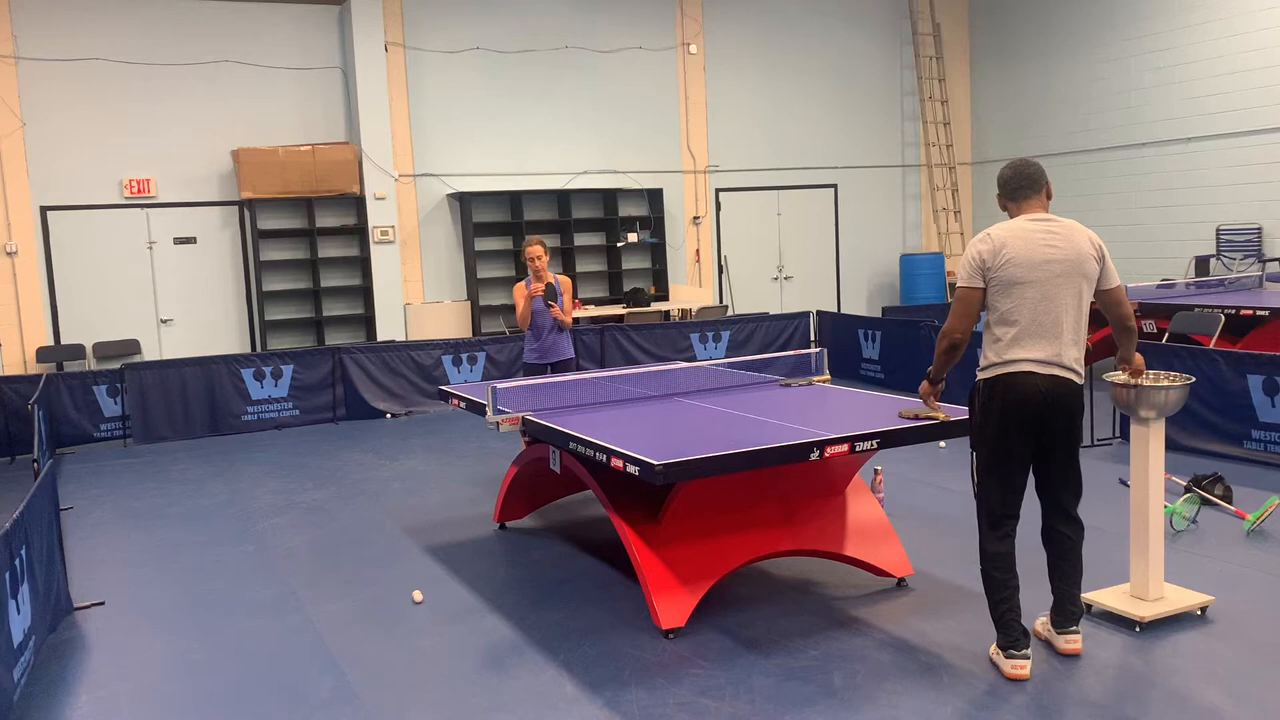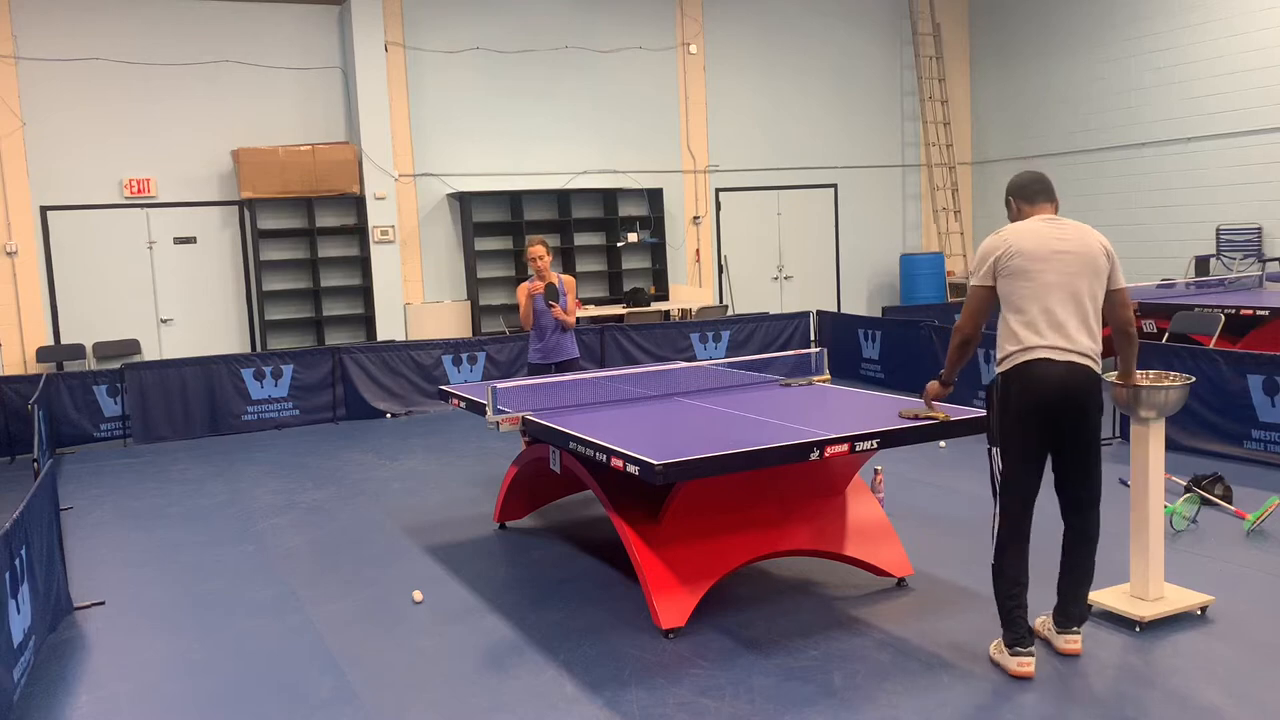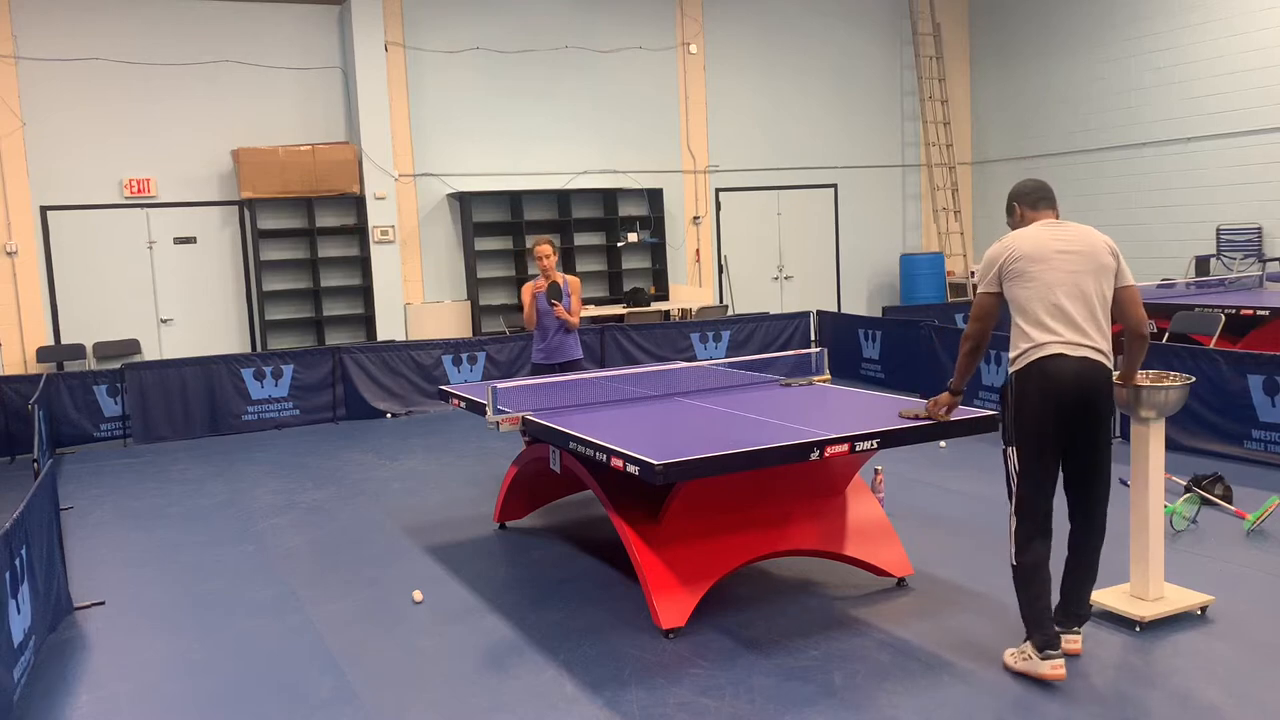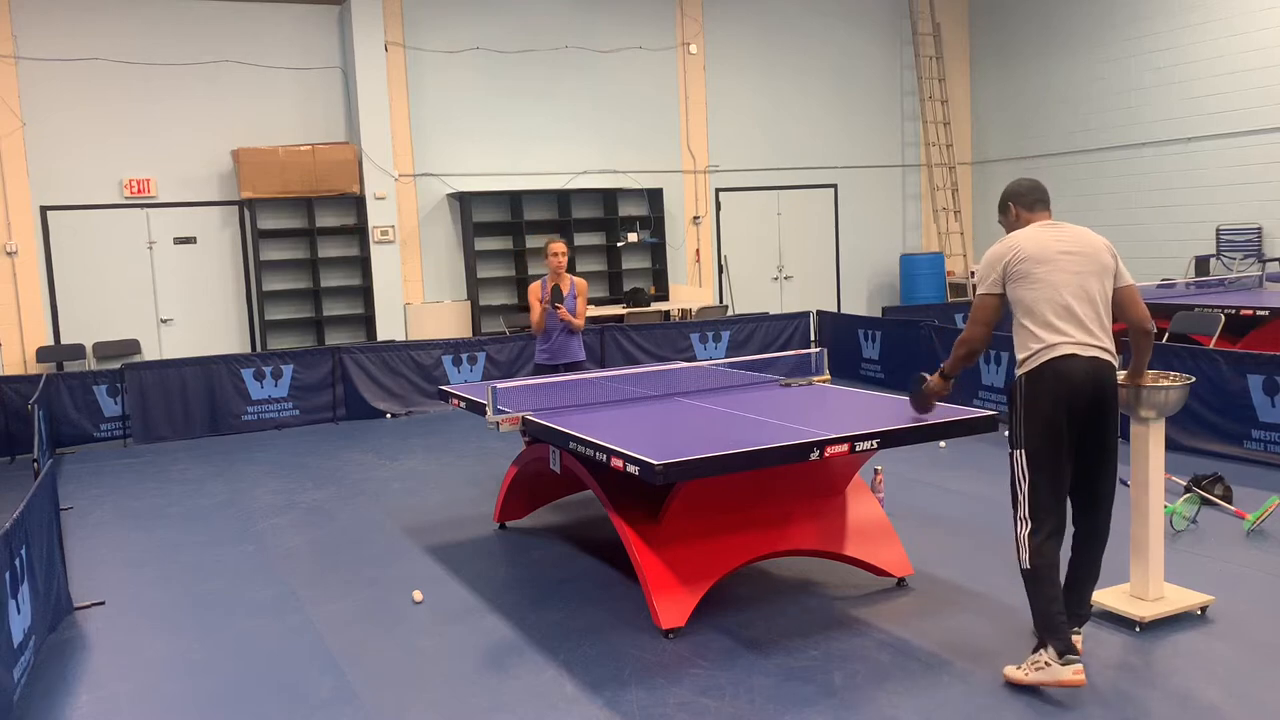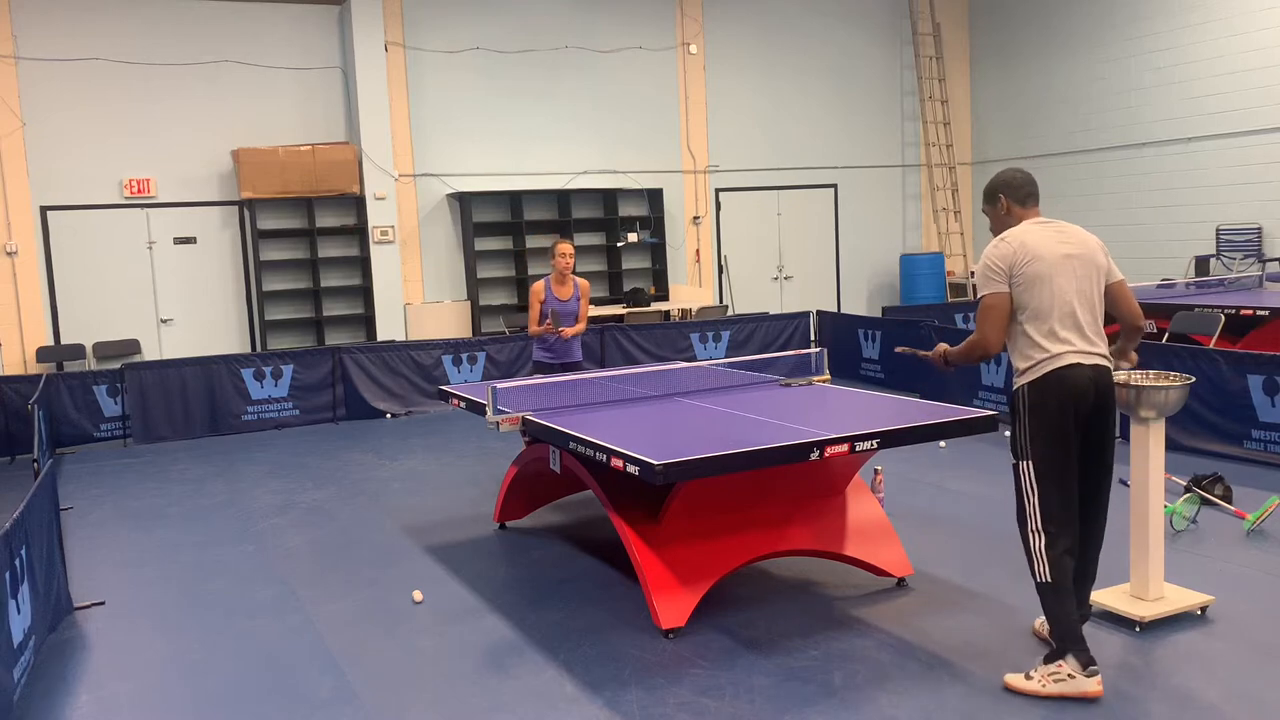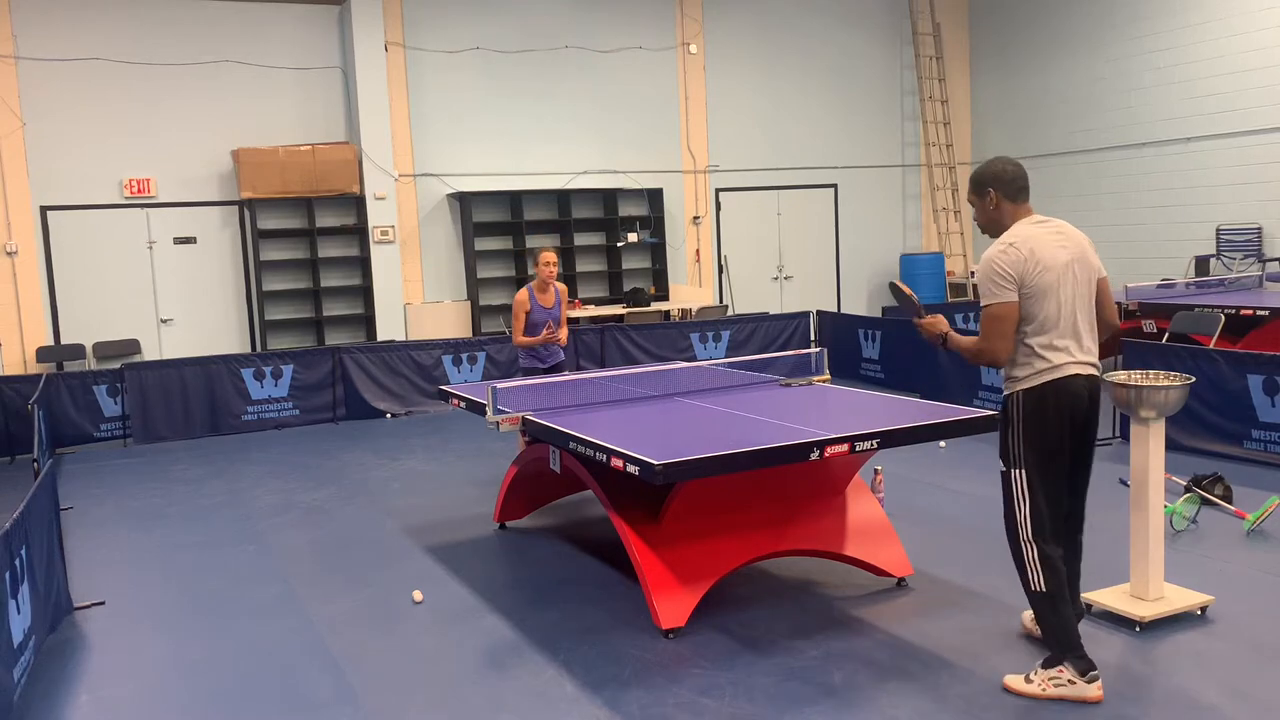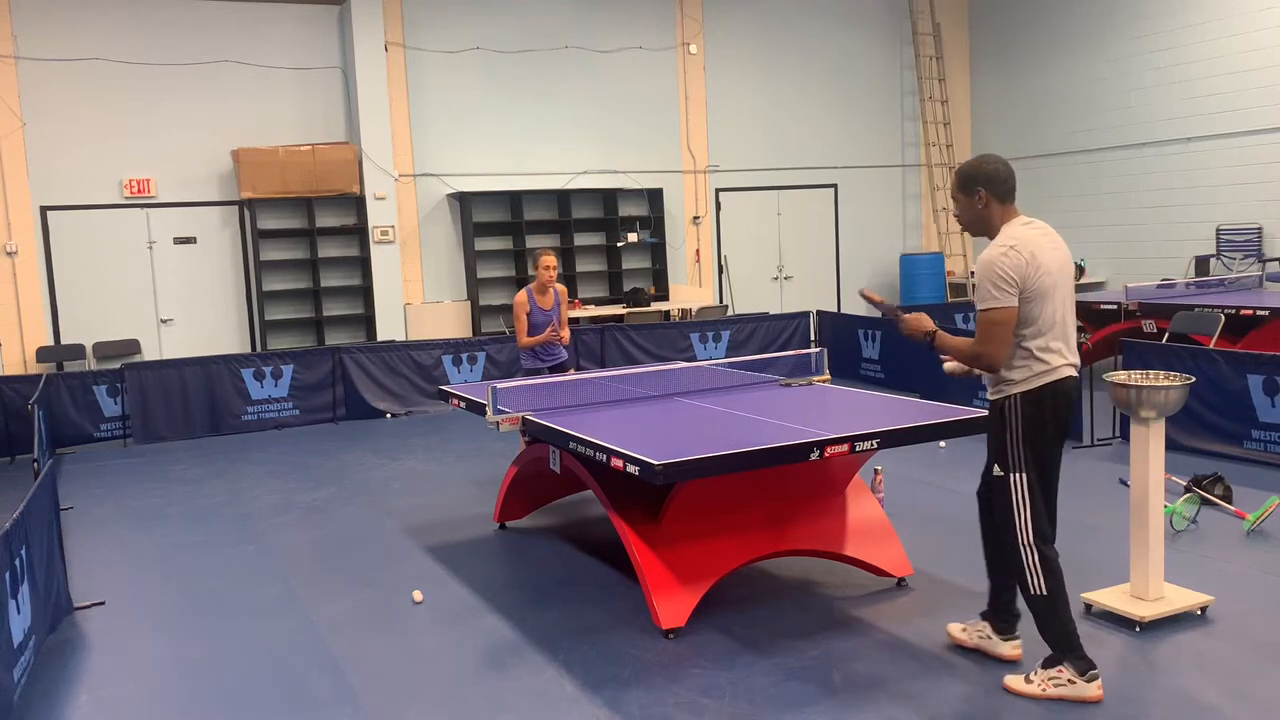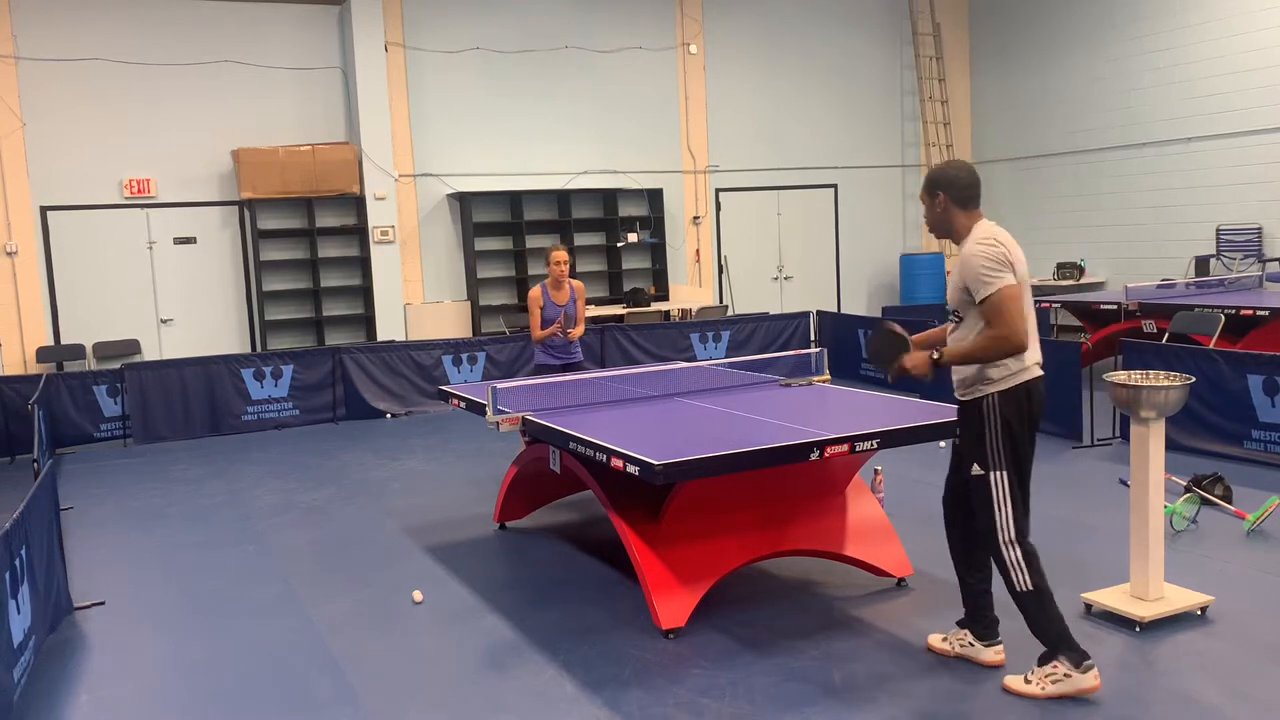
dt=0.3s
person 1, frame 1
left shoulder: (988, 244)
right shoulder: (1087, 241)
left elbow: (956, 333)
right elbow: (1123, 320)
left wrist: (933, 380)
right wrist: (1128, 357)
left hip: (1004, 389)
right hip: (1064, 389)
left knee: (998, 521)
right knee: (1063, 512)
left ankle: (1013, 647)
right ankle: (1065, 625)
person 1, frame 2
left shoulder: (1001, 243)
right shoulder: (1097, 242)
left elbow: (968, 331)
right elbow: (1125, 327)
left wrist: (945, 379)
right wrist: (1128, 373)
left hip: (1023, 380)
right hip: (1082, 381)
left knee: (1013, 515)
right knee: (1082, 510)
left ankle: (1017, 644)
right ankle: (1068, 623)
person 1, frame 3
left shoulder: (1005, 249)
right shoulder: (1102, 243)
left elbow: (976, 337)
right elbow: (1139, 328)
left wrist: (954, 390)
right wrist: (1128, 374)
left hip: (1038, 378)
right hip: (1094, 377)
left knee: (1031, 516)
right knee: (1090, 510)
left ankle: (1044, 646)
right ankle: (1070, 624)
person 1, frame 4
left shoulder: (1006, 251)
right shoulder: (1099, 244)
left elbow: (975, 339)
right elbow: (1143, 325)
left wrist: (943, 377)
right wrist: (1137, 373)
left hip: (1046, 379)
right hip: (1100, 376)
left knee: (1039, 518)
right knee: (1093, 511)
left ankle: (1058, 651)
right ankle: (1071, 622)
person 1, frame 5
left shoulder: (1001, 252)
right shoulder: (1088, 241)
left elbow: (988, 345)
right elbow: (1133, 321)
left wrist: (947, 357)
right wrist: (1116, 353)
left hip: (1046, 389)
right hip: (1097, 382)
left knee: (1045, 524)
right knee: (1088, 513)
left ankle: (1075, 662)
right ankle: (1068, 619)
person 1, frame 6
left shoulder: (1002, 256)
right shoulder: (1076, 238)
left elbow: (994, 353)
right elbow: (1110, 321)
left wrist: (945, 336)
left hip: (1038, 397)
right hip: (1085, 386)
left knee: (1033, 530)
right knee: (1066, 517)
left ankle: (1074, 667)
right ankle: (1059, 617)
person 1, frame 7
left shoulder: (999, 258)
right shoulder: (1046, 236)
left elbow: (992, 358)
left wrist: (932, 335)
right wrist: (964, 349)
left hip: (1026, 400)
right hip: (1057, 386)
left knee: (1028, 533)
right knee: (997, 507)
left ankle: (1074, 667)
right ankle: (999, 625)
person 1, frame 8
left shoulder: (978, 252)
right shoulder: (989, 241)
left elbow: (1012, 338)
left wrist: (938, 358)
right wrist: (929, 339)
left hip: (999, 400)
right hip: (994, 398)
left knee: (1005, 532)
right knee: (963, 511)
left ankle: (1069, 660)
right ankle: (980, 632)
